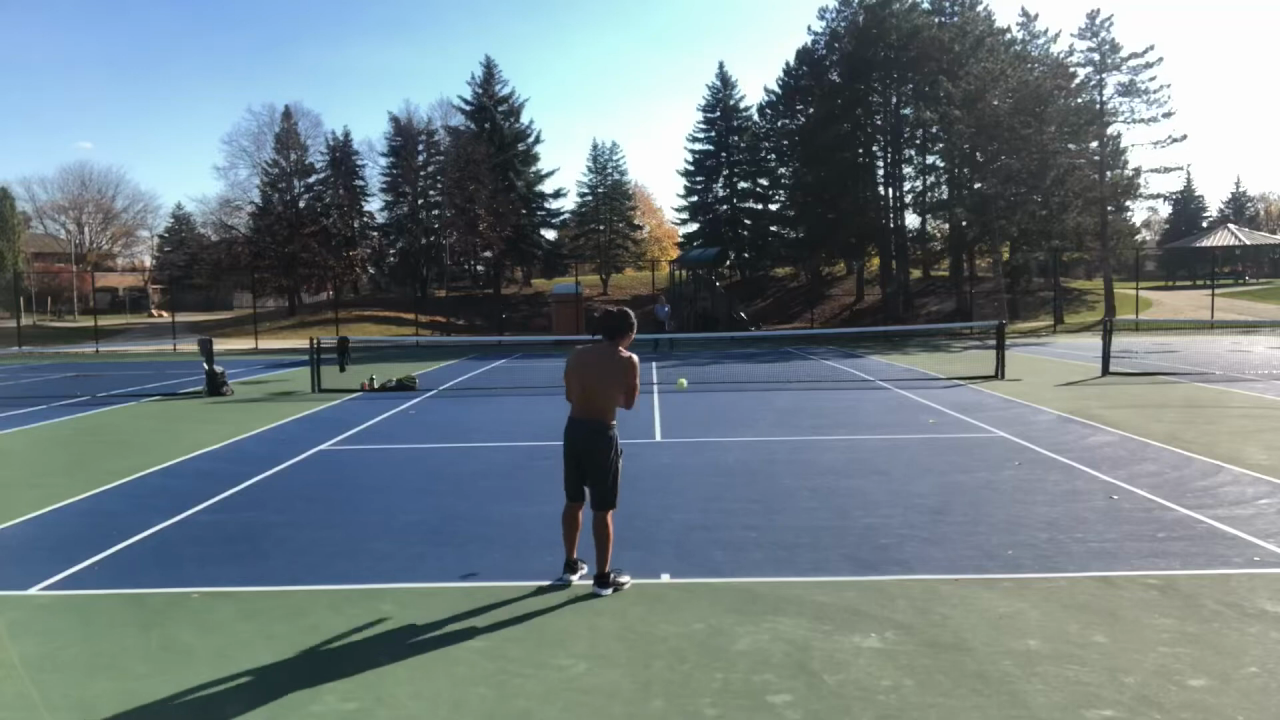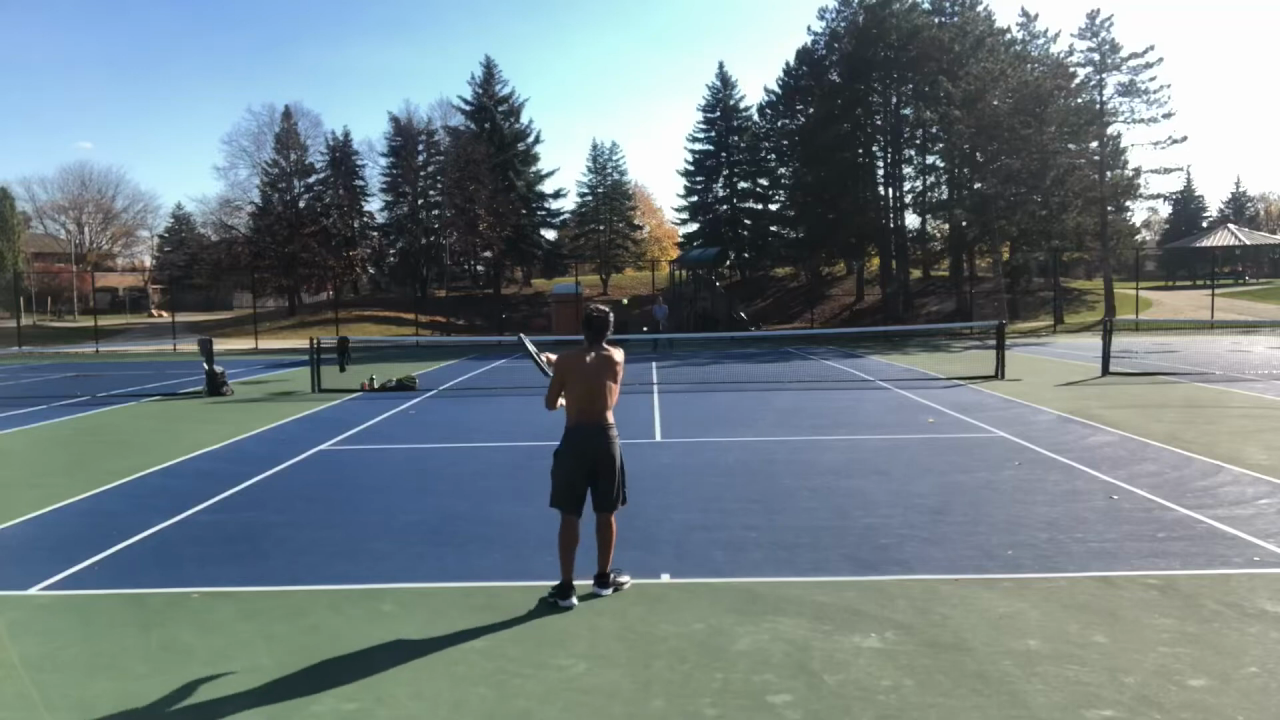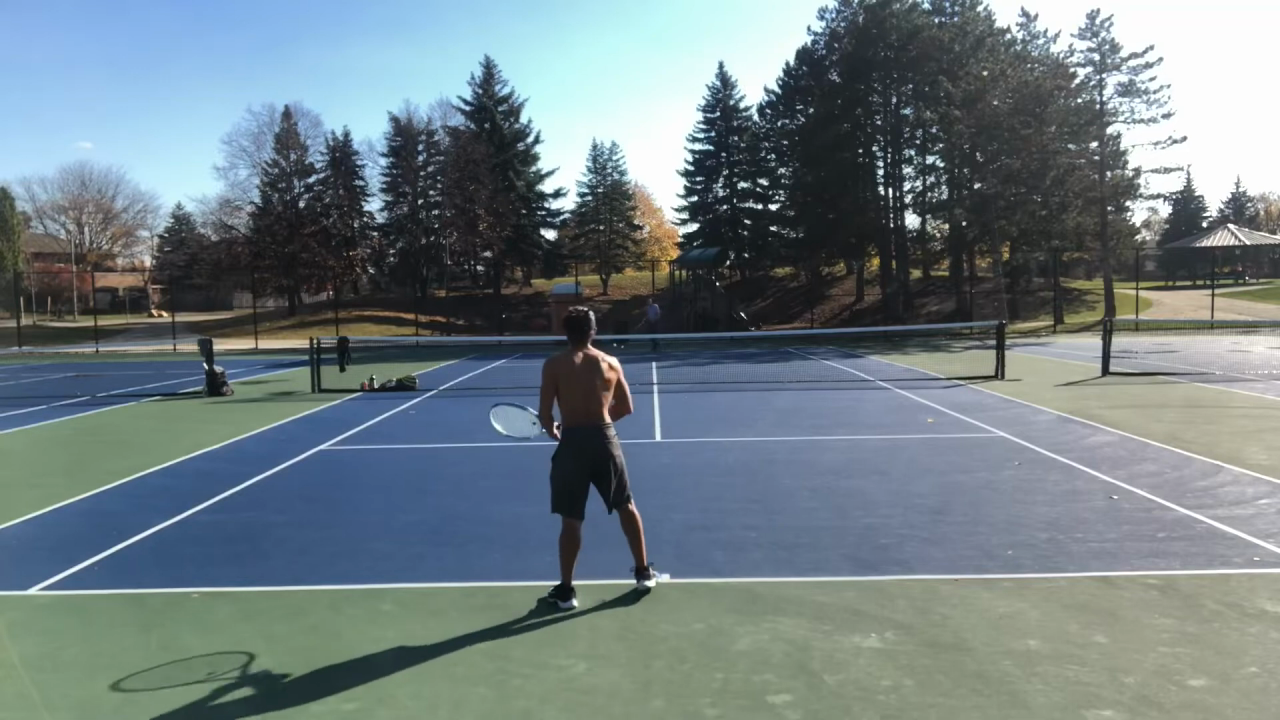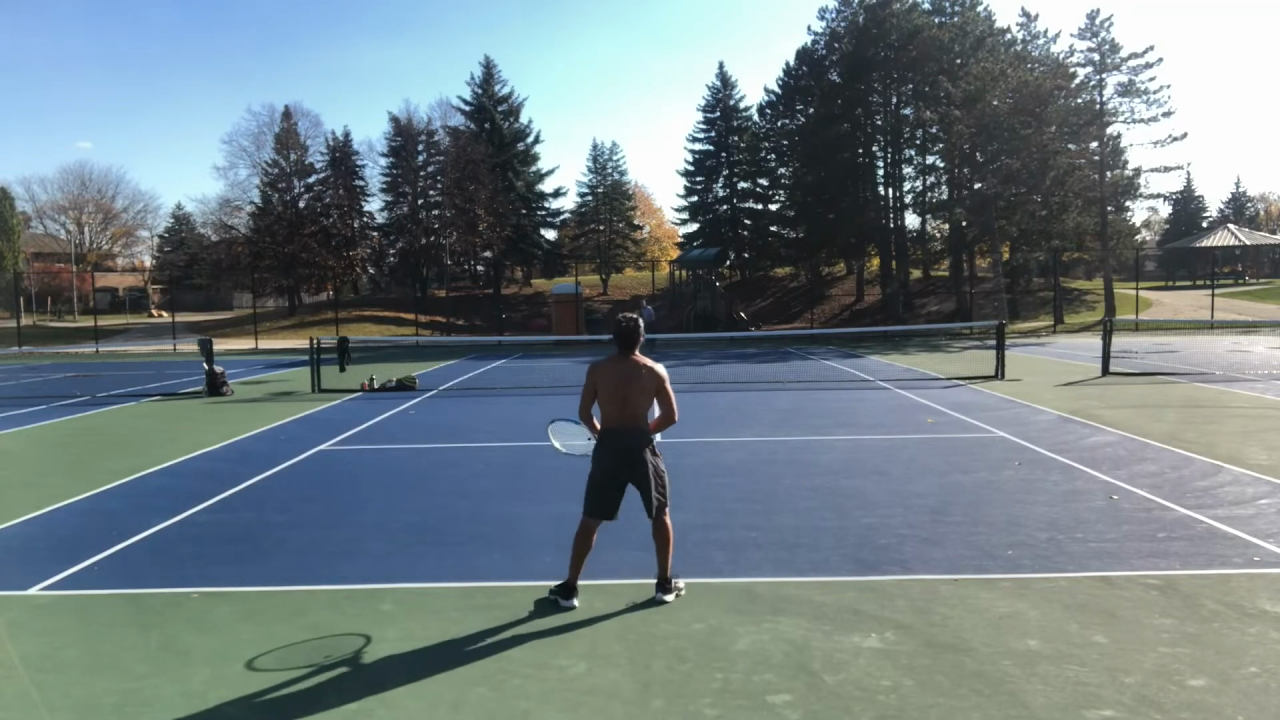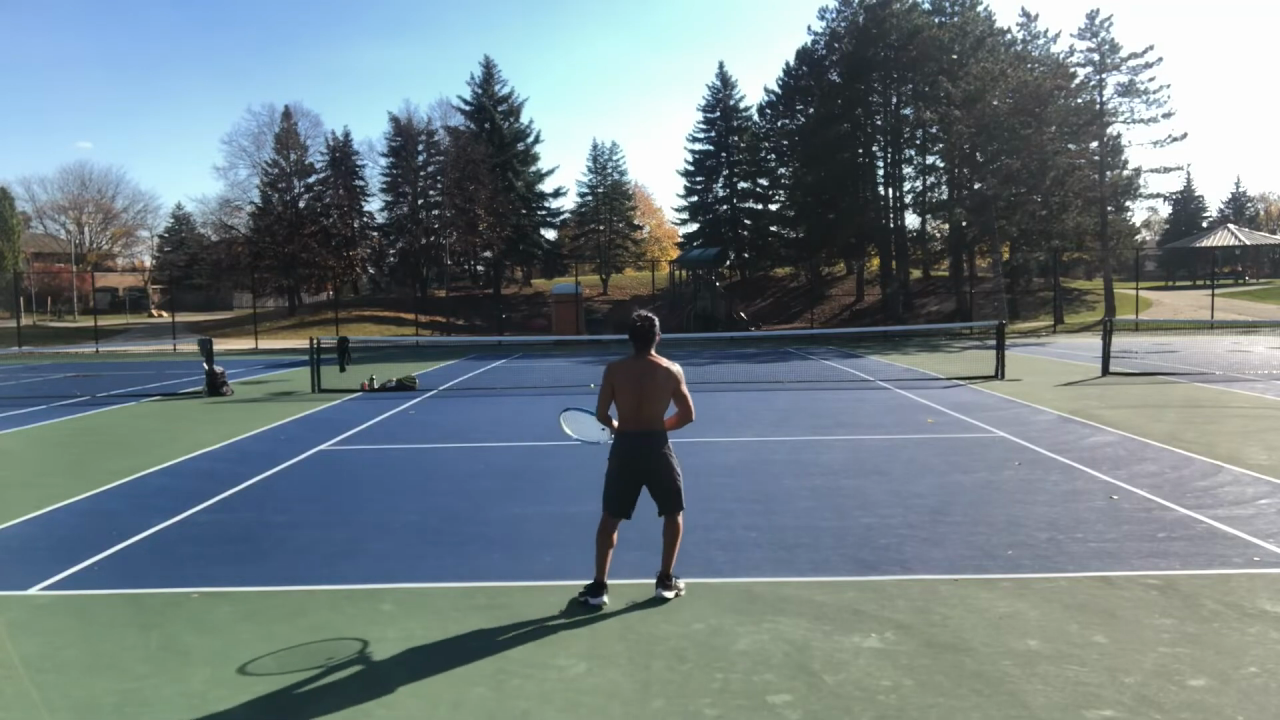
dt=0.4s
person 1, frame 1
left shoulder: (577, 356)
right shoulder: (628, 362)
left elbow: (571, 397)
right elbow: (628, 403)
left hip: (572, 431)
right hip: (597, 436)
left knee: (574, 502)
right knee: (603, 510)
left ankle: (570, 565)
right ankle: (604, 578)
person 1, frame 2
left shoulder: (565, 360)
right shoulder: (617, 357)
left elbow: (550, 403)
left hip: (575, 439)
right hip: (606, 438)
left knee: (569, 517)
right knee: (606, 513)
left ankle: (566, 587)
right ankle: (603, 577)
person 1, frame 3
left shoulder: (554, 365)
right shoulder: (611, 363)
left elbow: (545, 413)
right elbow: (626, 409)
left wrist: (552, 431)
left hip: (573, 442)
right hip: (605, 438)
left knee: (571, 520)
right knee: (626, 506)
left ankle: (565, 589)
right ankle: (643, 571)
person 1, frame 4
left shoulder: (597, 369)
right shoulder: (655, 370)
left elbow: (584, 413)
right elbow: (671, 417)
left hip: (609, 446)
right hip: (641, 447)
left knee: (590, 521)
right knee: (660, 515)
left ankle: (569, 587)
right ankle: (665, 584)
person 1, frame 5
left shoulder: (614, 369)
right shoulder: (672, 370)
left elbow: (601, 414)
right elbow: (687, 415)
left hip: (625, 447)
right hip: (657, 447)
left knee: (610, 518)
right knee: (673, 514)
left ankle: (599, 585)
right ankle: (666, 580)
